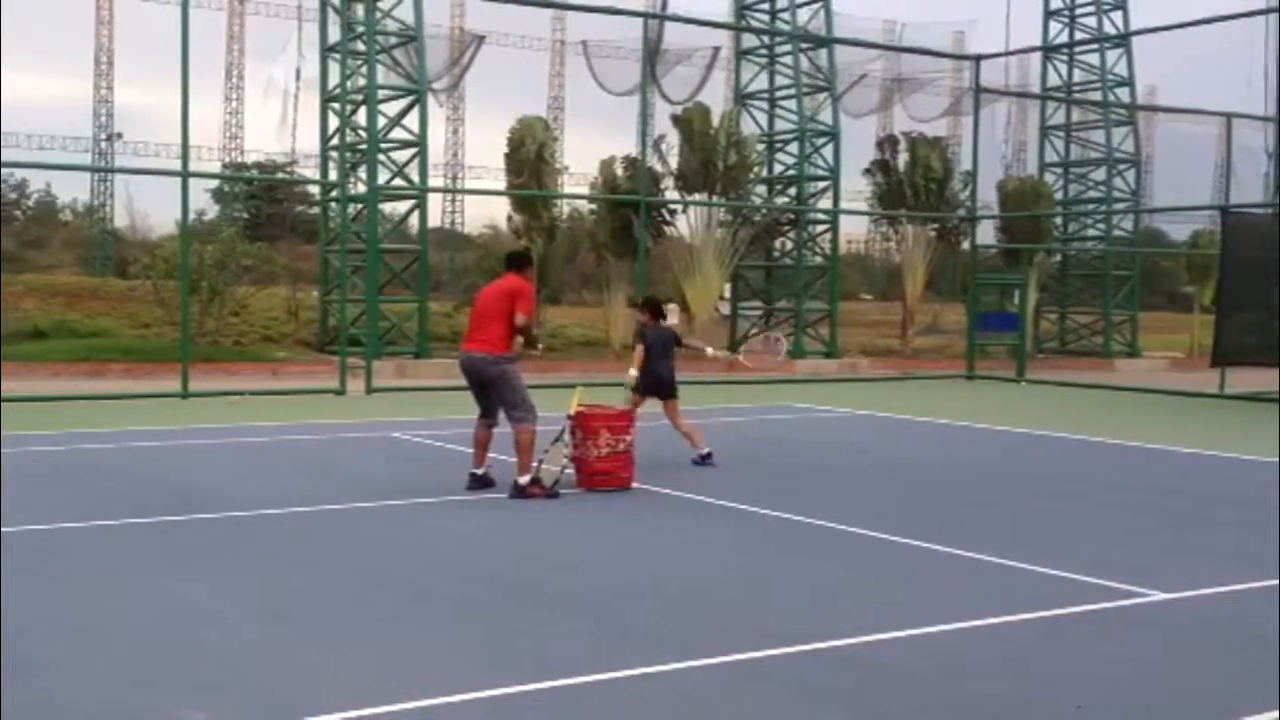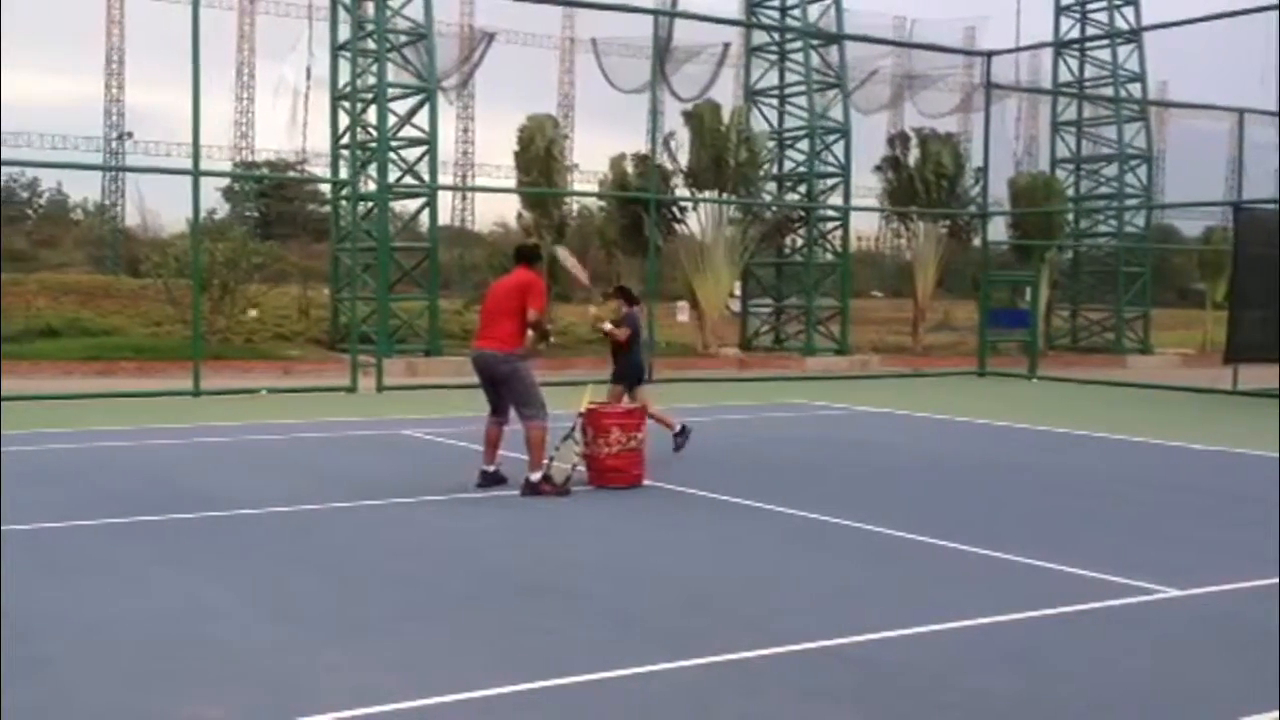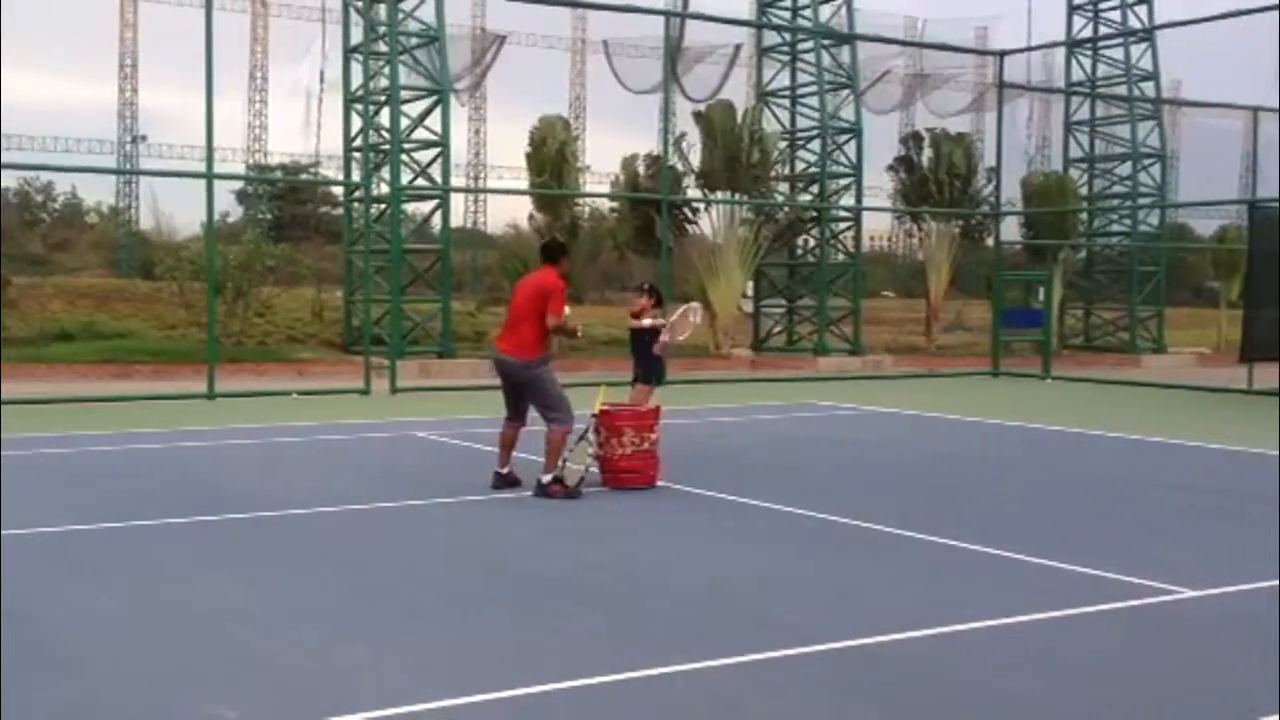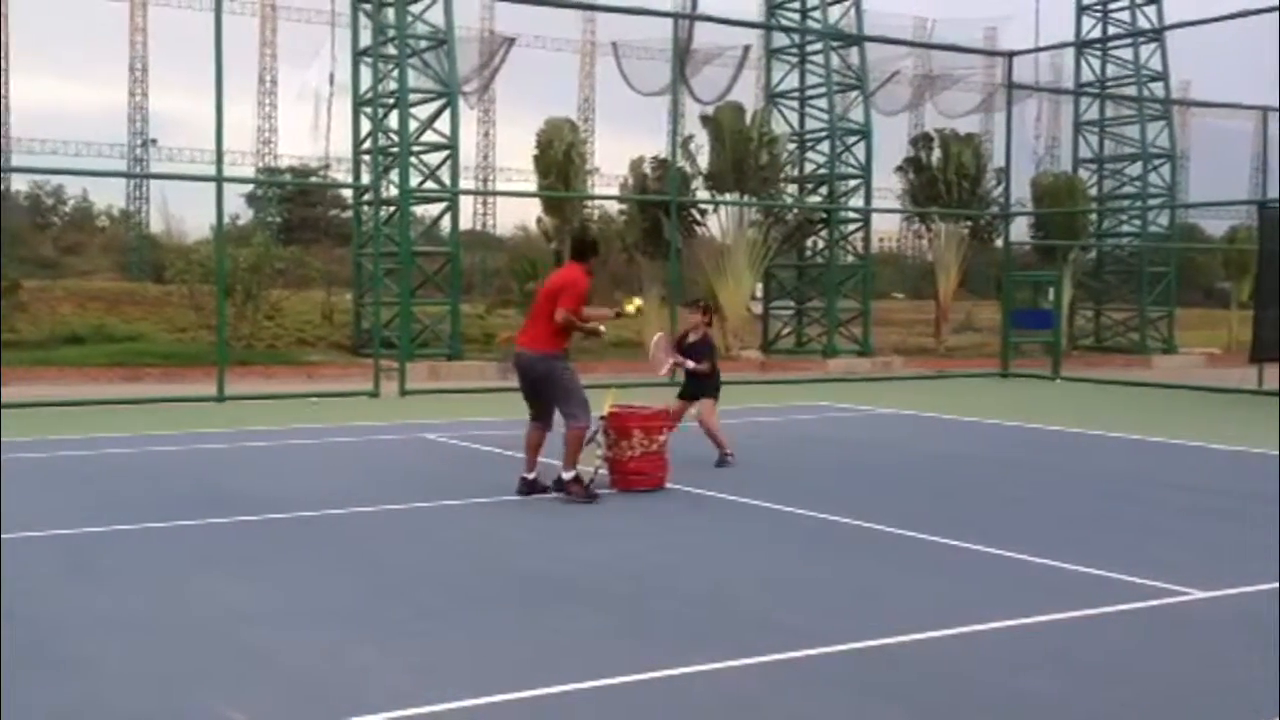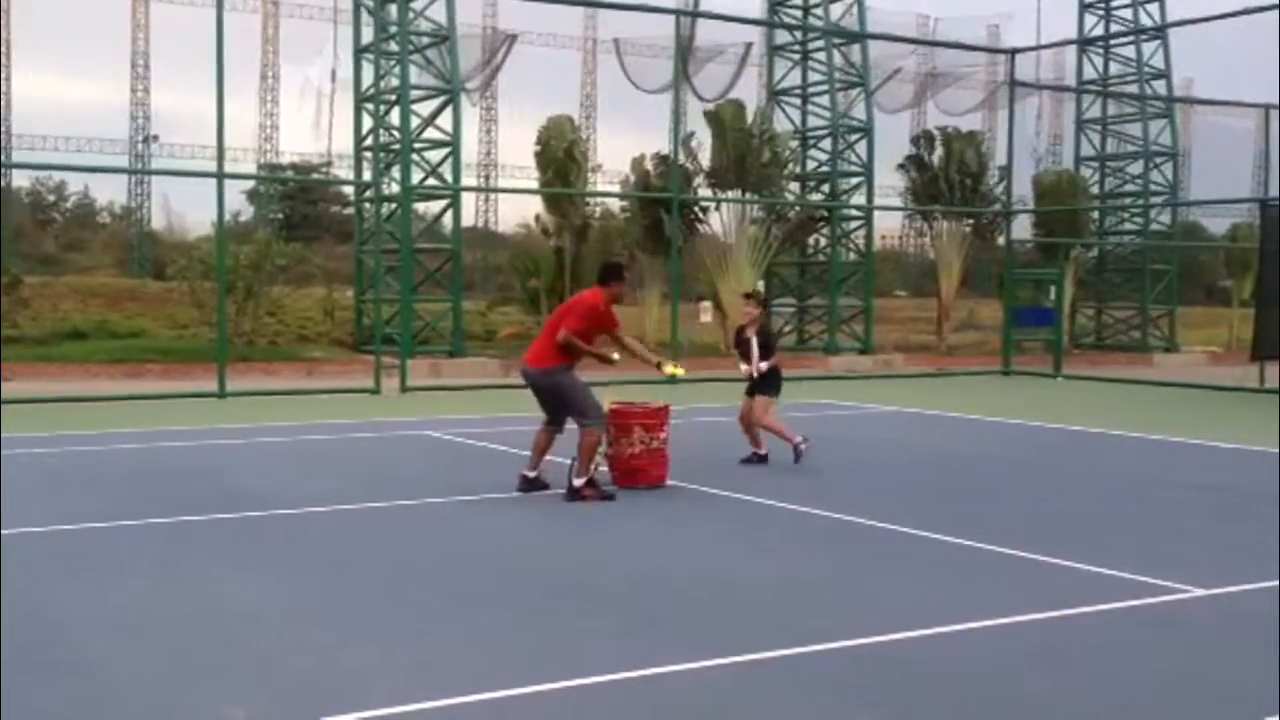
dt=0.4s
person 1, frame 1
left shoulder: (488, 288)
right shoulder: (524, 287)
right elbow: (521, 322)
right wrist: (531, 339)
left hip: (468, 355)
right hip: (494, 358)
left knee: (487, 415)
right knee: (524, 416)
left ankle: (477, 473)
right ankle: (524, 482)
person 1, frame 2
left shoulder: (498, 283)
right shoulder: (534, 282)
right elbow: (532, 318)
right wrist: (543, 332)
left hip: (480, 352)
right hip: (506, 355)
left knee: (498, 412)
right knee: (535, 414)
left ankle: (488, 471)
right ankle: (535, 479)
person 1, frame 3
left shoulder: (525, 281)
right shoulder: (556, 283)
right elbow: (552, 324)
right wrist: (570, 330)
left hip: (504, 356)
right hip: (530, 361)
left knee: (514, 417)
right knee: (561, 418)
left ankle: (502, 473)
right ankle: (548, 481)
person 1, frame 4
left shoulder: (562, 276)
right shoulder: (578, 280)
left elbow: (579, 312)
right elbow: (561, 319)
left wrist: (616, 312)
right wrist: (588, 329)
left hip: (524, 352)
right hip: (546, 356)
left knee: (540, 417)
right knee: (578, 415)
left ankle: (529, 478)
right ankle: (569, 479)
person 1, frame 5
left shoulder: (603, 310)
right shoulder: (590, 304)
left elbow: (626, 340)
right elbow: (562, 338)
left wrist: (658, 362)
right wrist: (597, 354)
left hip: (534, 367)
right hip: (550, 369)
left knee: (555, 420)
right knee: (595, 421)
left ankle: (530, 476)
right ankle: (580, 485)
